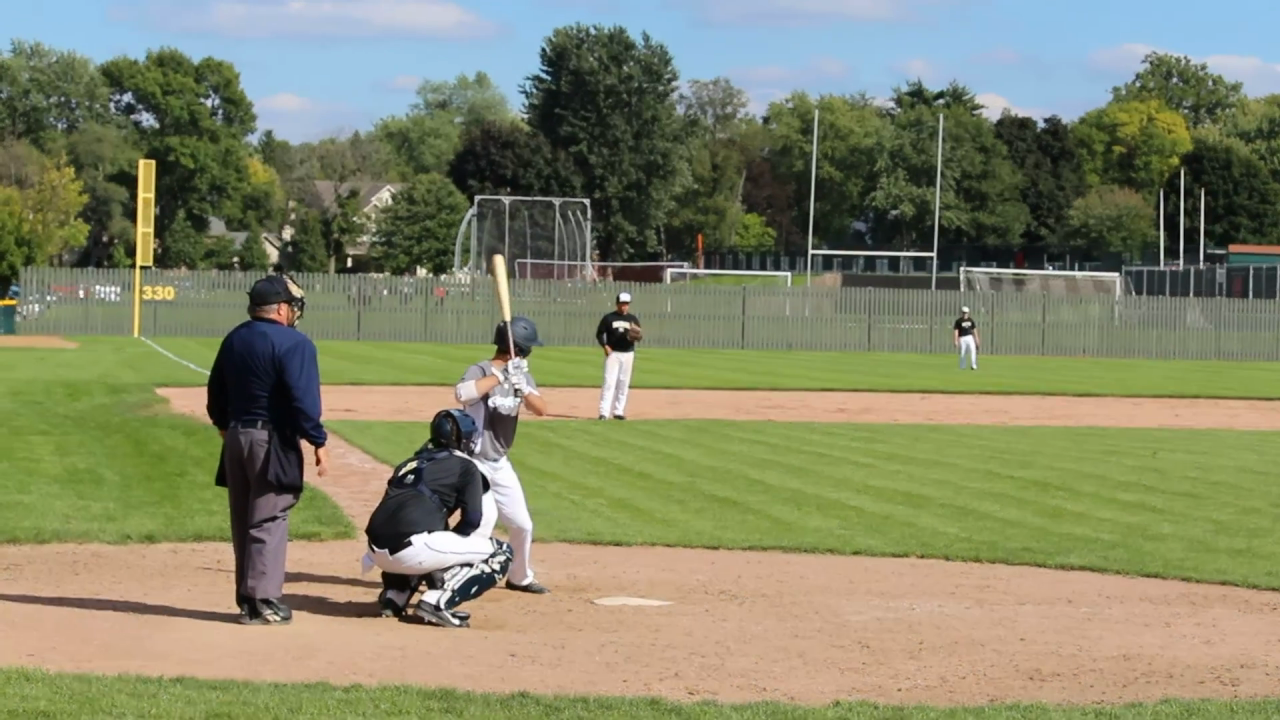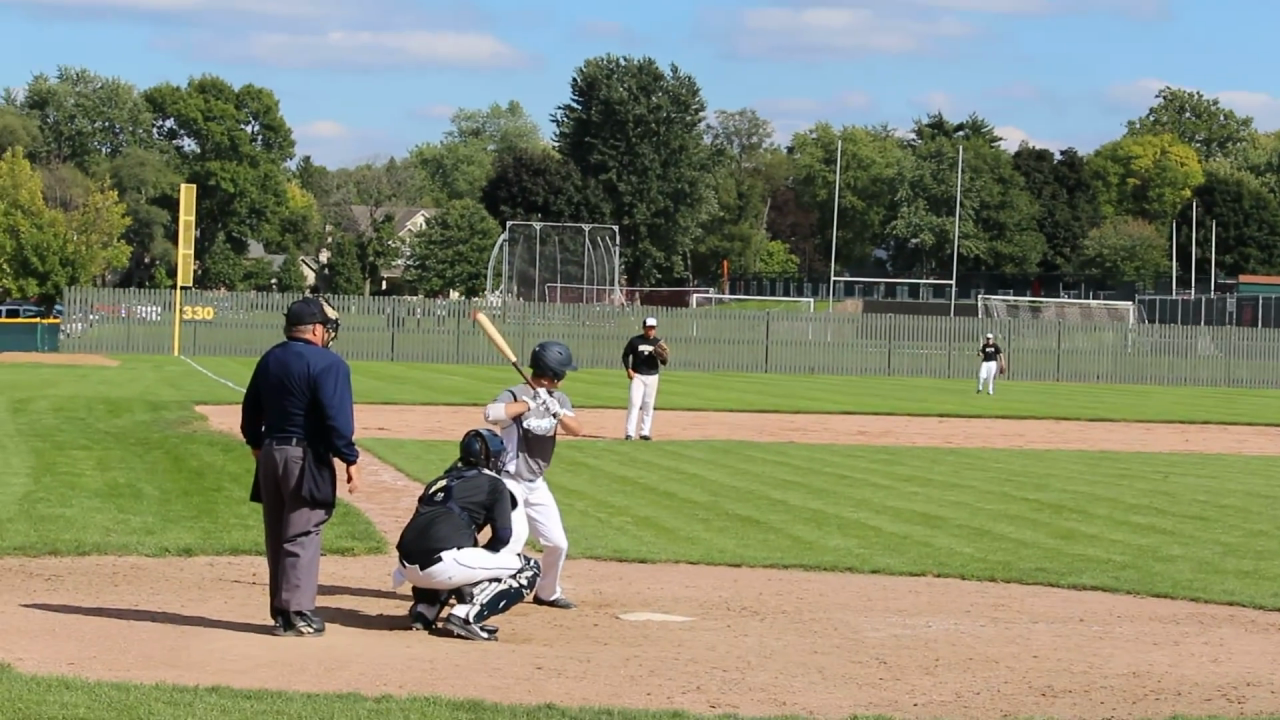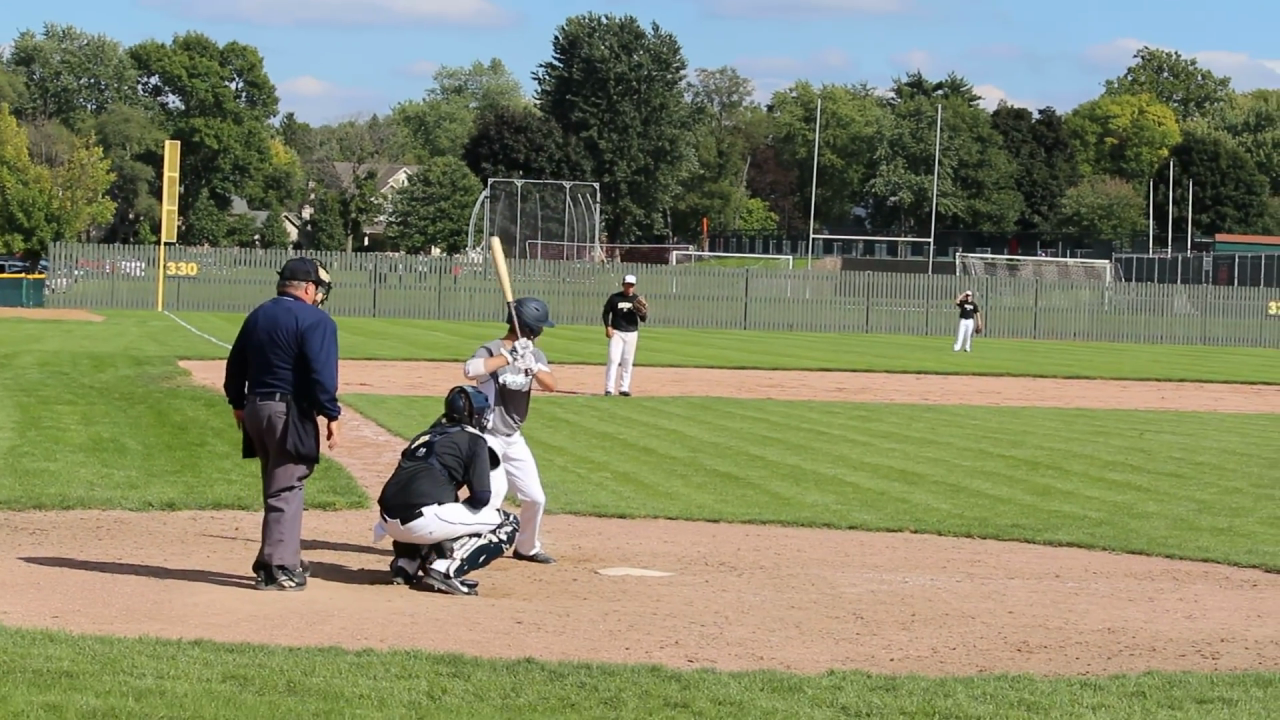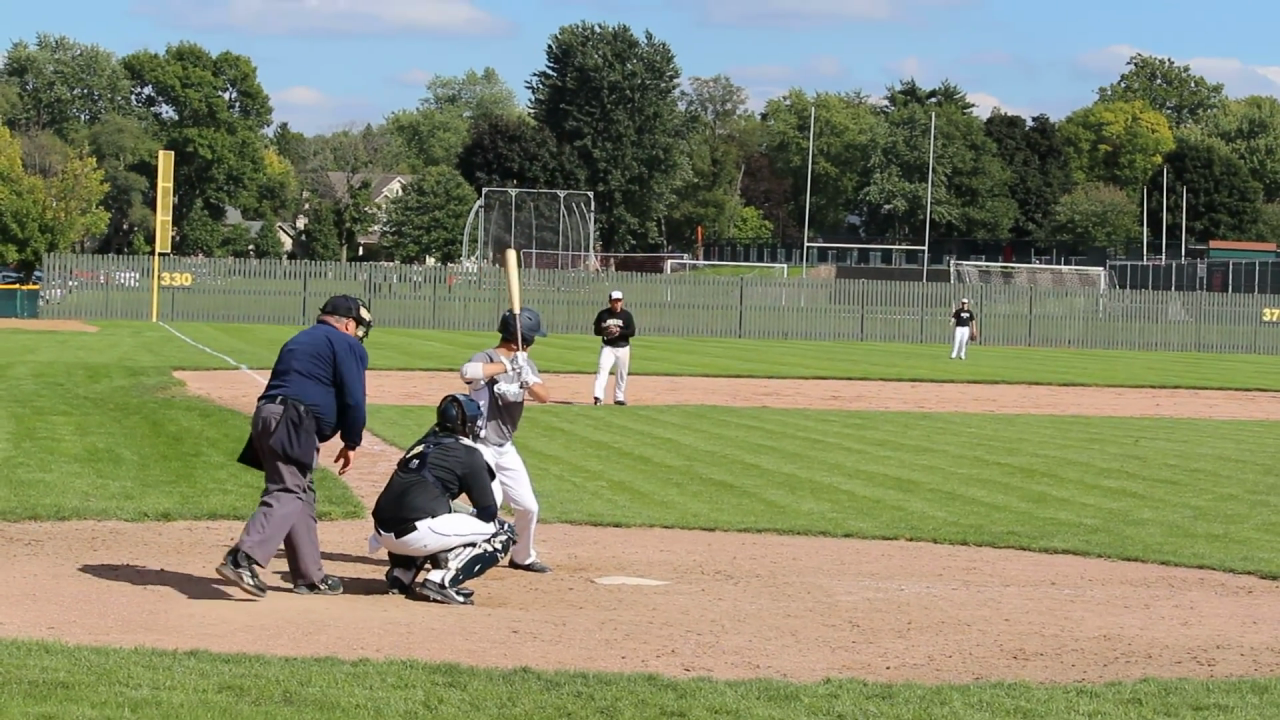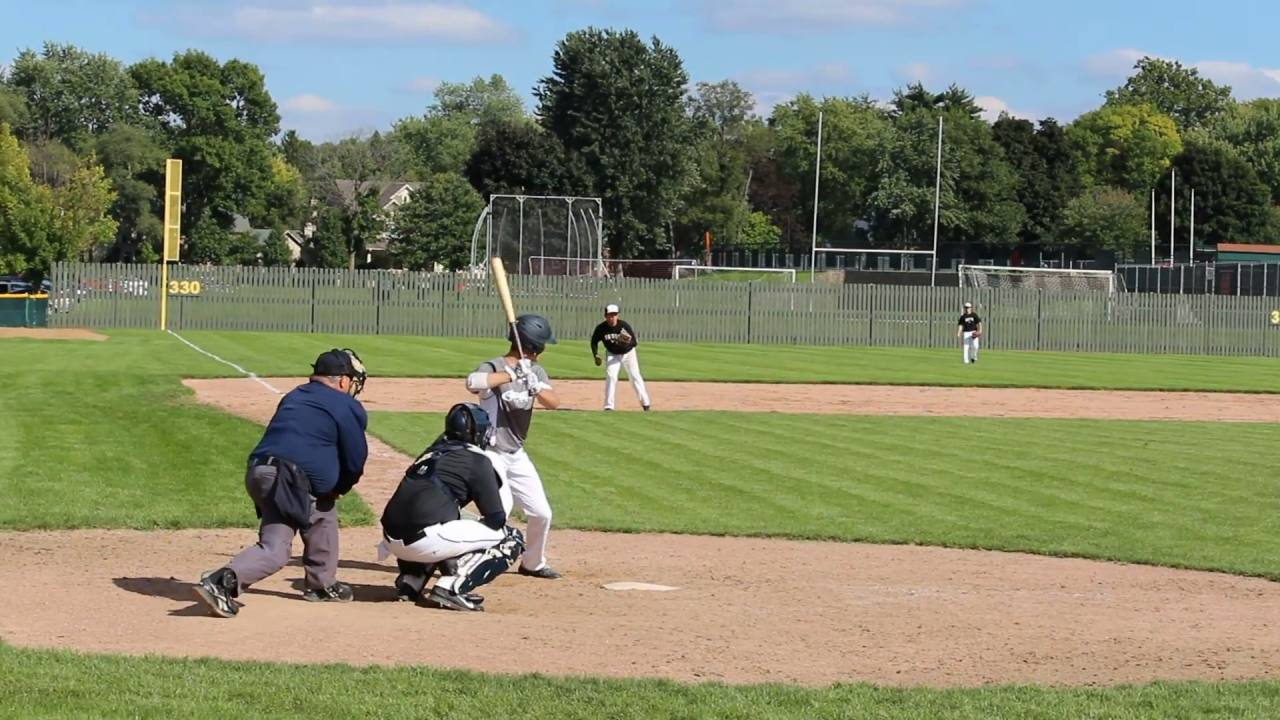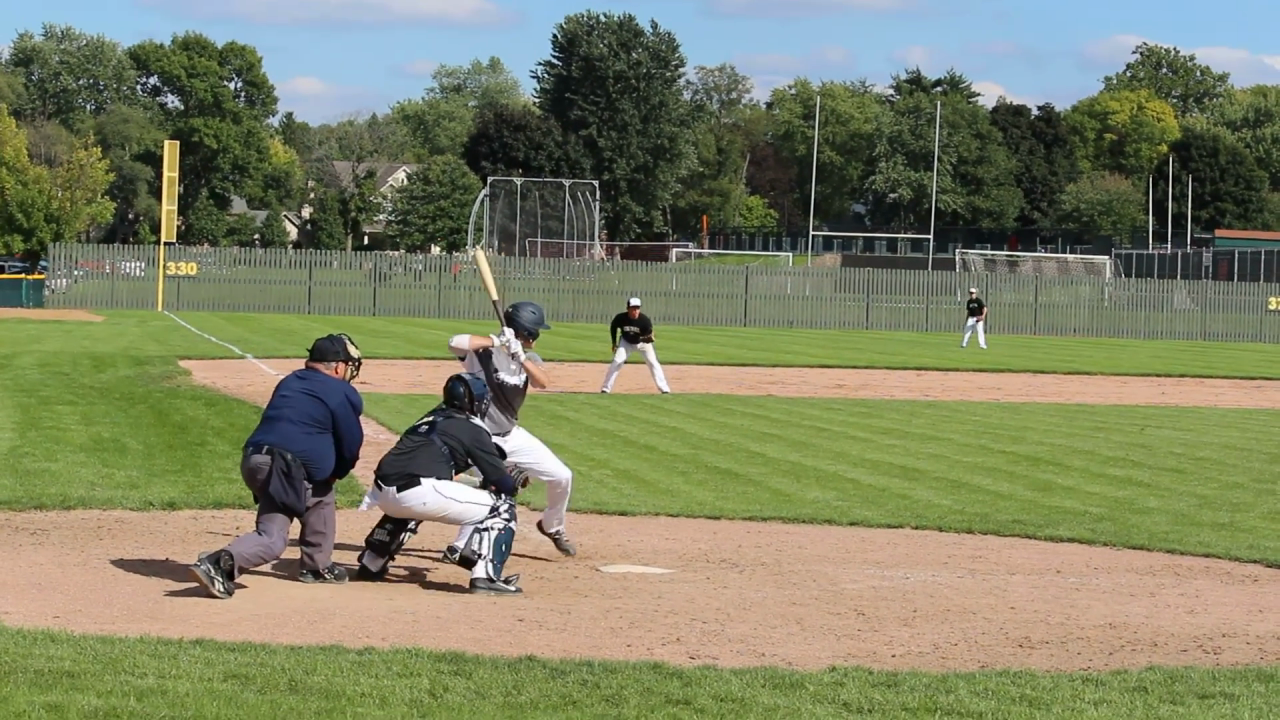
dt=0.7s
person 1, frame 1
left shoulder: (233, 339)
right shoulder: (294, 343)
left elbow: (215, 391)
right elbow: (303, 398)
left wrist: (225, 427)
right wrist: (318, 442)
left hip: (236, 438)
right hip: (273, 441)
left knee: (243, 521)
right knee: (269, 521)
left ankle: (248, 598)
right ankle: (263, 602)
person 1, frame 2
left shoulder: (269, 359)
right shoulder: (328, 363)
left elbow: (250, 409)
right elbow: (337, 417)
left wrist: (256, 444)
right wrist: (349, 459)
left hip: (270, 455)
right hip: (306, 458)
left knee: (278, 536)
right knee: (302, 536)
left ankle: (282, 610)
right ankle: (296, 614)
person 1, frame 3
left shoulder: (257, 315)
right shoulder: (316, 320)
left elbow: (236, 364)
right elbow: (322, 373)
left wrist: (238, 403)
right wrist: (331, 415)
left hip: (256, 410)
right hip: (291, 414)
left knee: (278, 488)
right knee: (286, 491)
left ankle: (284, 559)
right ankle: (276, 568)
person 1, frame 4
left shoulder: (299, 340)
right shoulder: (348, 345)
right elbow: (353, 399)
right wrist: (351, 443)
left hip: (267, 415)
right hip: (293, 422)
left knee: (301, 498)
right knee: (286, 495)
left ankle: (309, 576)
right ankle: (242, 560)
person 1, frame 5
left shoulder: (294, 396)
right shoulder: (348, 407)
right elbow: (354, 462)
left wrist: (328, 489)
right wrist: (338, 488)
left hip: (259, 472)
right hip: (286, 480)
left knee: (322, 509)
right knee: (274, 550)
left ankle: (322, 584)
right ankle: (221, 583)
person 1, frame 6
left shoulder: (289, 382)
right shoulder: (343, 394)
right elbow: (350, 447)
left wrist: (327, 473)
right wrist: (335, 473)
left hip: (255, 459)
right hip: (284, 469)
left knee: (321, 494)
right knee: (272, 539)
left ankle: (317, 566)
right ankle: (218, 564)
person 2, frame 1
left shoulder: (522, 375)
right shoulder: (481, 371)
left elbow: (541, 409)
right elbow: (462, 394)
left wrist: (524, 390)
right wrist: (501, 376)
left hip: (500, 463)
right hip: (473, 462)
left knee: (522, 524)
right knee: (482, 522)
left ankle: (520, 578)
person 2, frame 2
left shoulder: (559, 398)
right shoulder: (515, 394)
left elbow: (577, 430)
right elbow: (490, 414)
left wrist: (557, 412)
right wrist: (530, 402)
left hip: (537, 484)
right hip: (509, 482)
left knee: (557, 543)
right knee: (513, 539)
left ankle: (547, 593)
person 2, frame 3
left shoulder: (534, 353)
right shoulder: (492, 349)
left elbow: (551, 385)
right elbow: (470, 370)
left wrist: (532, 367)
right wrist: (509, 356)
left hip: (514, 438)
right hip: (487, 437)
left knee: (535, 497)
right knee: (494, 494)
left ankle: (527, 548)
person 2, frame 4
left shoulder: (525, 363)
right shoulder: (486, 358)
left elbow: (544, 397)
right elbow: (466, 372)
left wrist: (528, 380)
right wrist: (508, 365)
left hip: (505, 447)
right hip: (479, 446)
left knee: (528, 506)
left ankle: (522, 556)
person 2, frame 5
left shoulder: (536, 371)
right shoulder: (495, 367)
left elbow: (553, 403)
right elbow: (472, 382)
left wrist: (535, 387)
right wrist: (512, 374)
left hip: (517, 455)
right hip: (490, 454)
left knee: (541, 512)
left ankle: (533, 563)
person 2, frame 6
left shoulder: (530, 358)
right shoulder: (484, 353)
left elbow: (543, 382)
right elbow: (456, 343)
left wrist: (521, 357)
right wrist: (496, 340)
left hip: (514, 435)
left knee: (562, 477)
left ankle: (552, 526)
right ankle: (459, 548)
person 3, frame 1
left shoulder: (410, 463)
right shoulder: (465, 466)
right elbow: (472, 519)
right wrist: (451, 540)
left hip: (379, 550)
right hip: (410, 548)
right knee: (501, 553)
left ankle: (393, 596)
right ankle: (437, 603)
person 3, frame 2
left shoulder: (441, 481)
right shoulder: (493, 484)
right elbow: (502, 535)
right wrist: (482, 555)
left hip: (409, 565)
right hip: (440, 564)
right knee: (528, 569)
left ankle: (423, 610)
right ankle: (466, 617)
person 3, frame 3
left shoulder: (426, 435)
right shoulder: (473, 440)
right elbow: (481, 497)
right wrist: (465, 506)
left hip: (390, 520)
right hip: (420, 519)
right knee: (508, 524)
left ankle: (405, 564)
right ankle: (446, 571)
person 3, frame 4
left shoulder: (423, 445)
right shoulder: (468, 453)
right elbow: (488, 512)
left hip: (385, 531)
right hip: (415, 533)
right knee: (502, 533)
left ankle: (400, 575)
right ankle: (442, 582)
person 3, frame 5
left shoulder: (432, 453)
right shoulder: (476, 461)
right elbow: (496, 519)
left hip: (394, 539)
right hip: (424, 540)
right knee: (511, 539)
left ankle: (410, 582)
right ankle: (450, 589)
person 3, frame 6
left shoulder: (430, 419)
right shoulder: (473, 430)
right elbow: (505, 486)
left wrist: (486, 483)
right wrist: (511, 485)
left hip: (384, 491)
right hip: (419, 491)
right knee: (501, 510)
left ankle: (370, 566)
right ankle: (485, 577)
